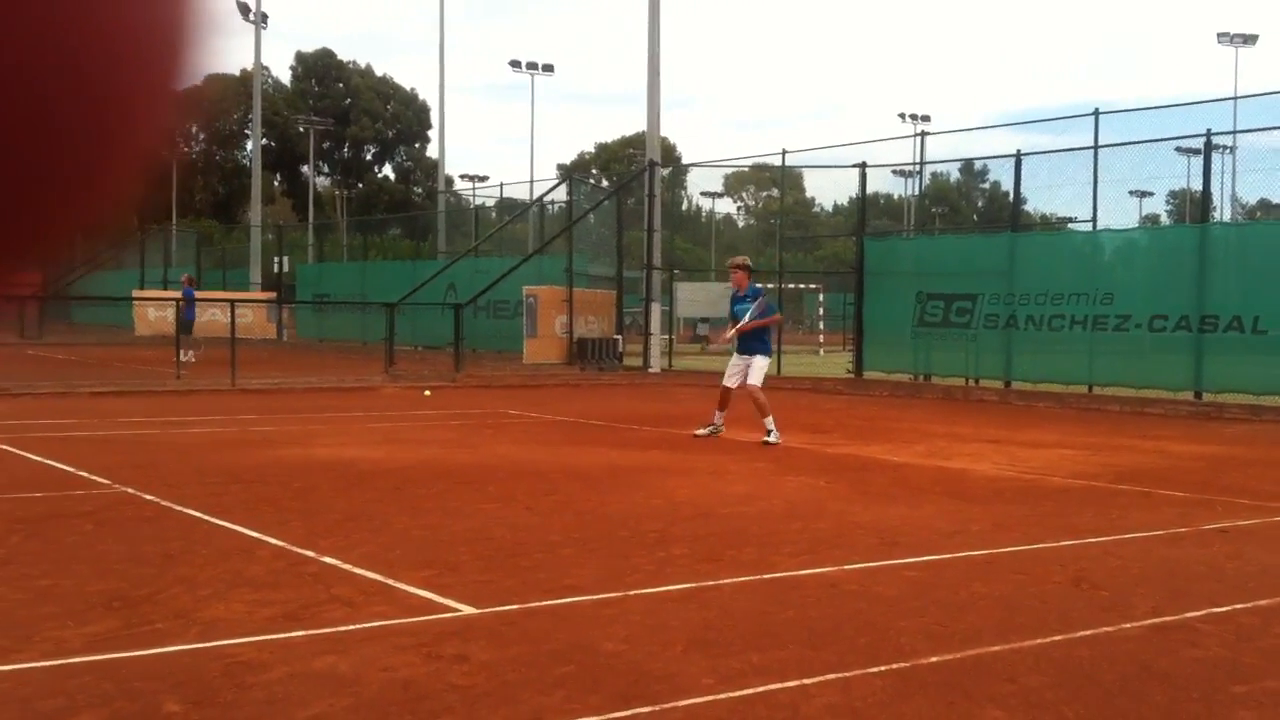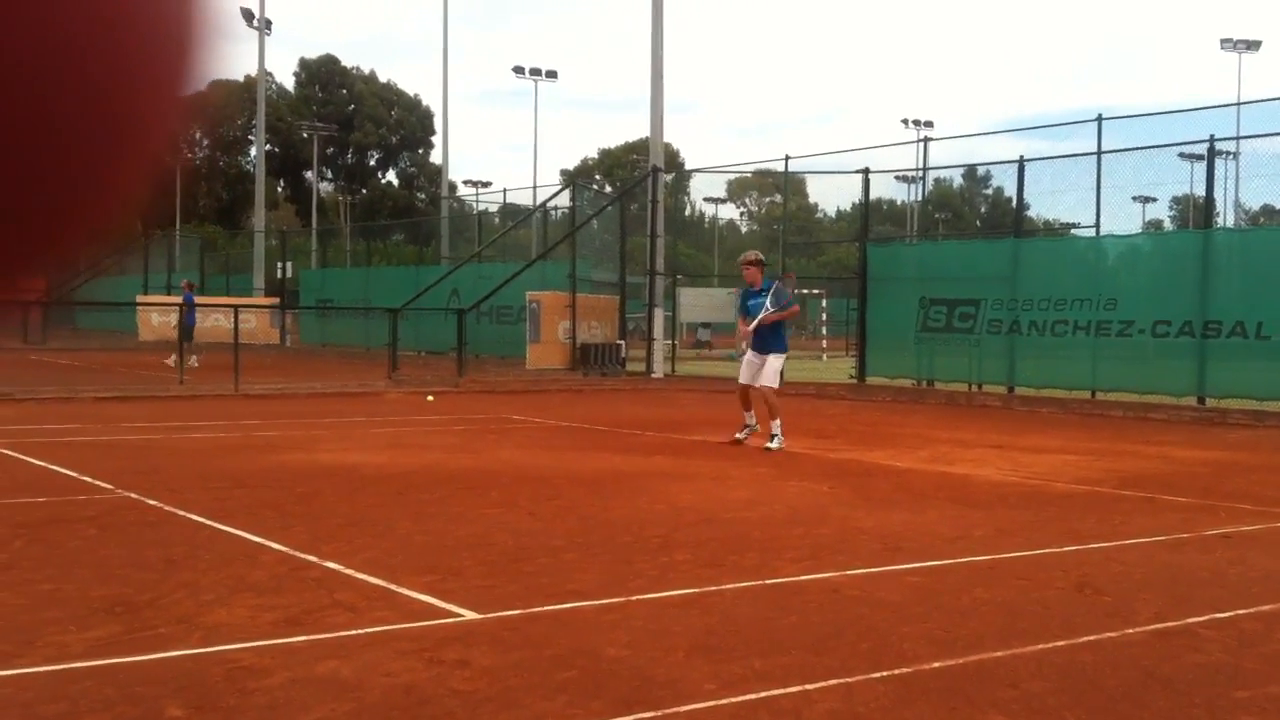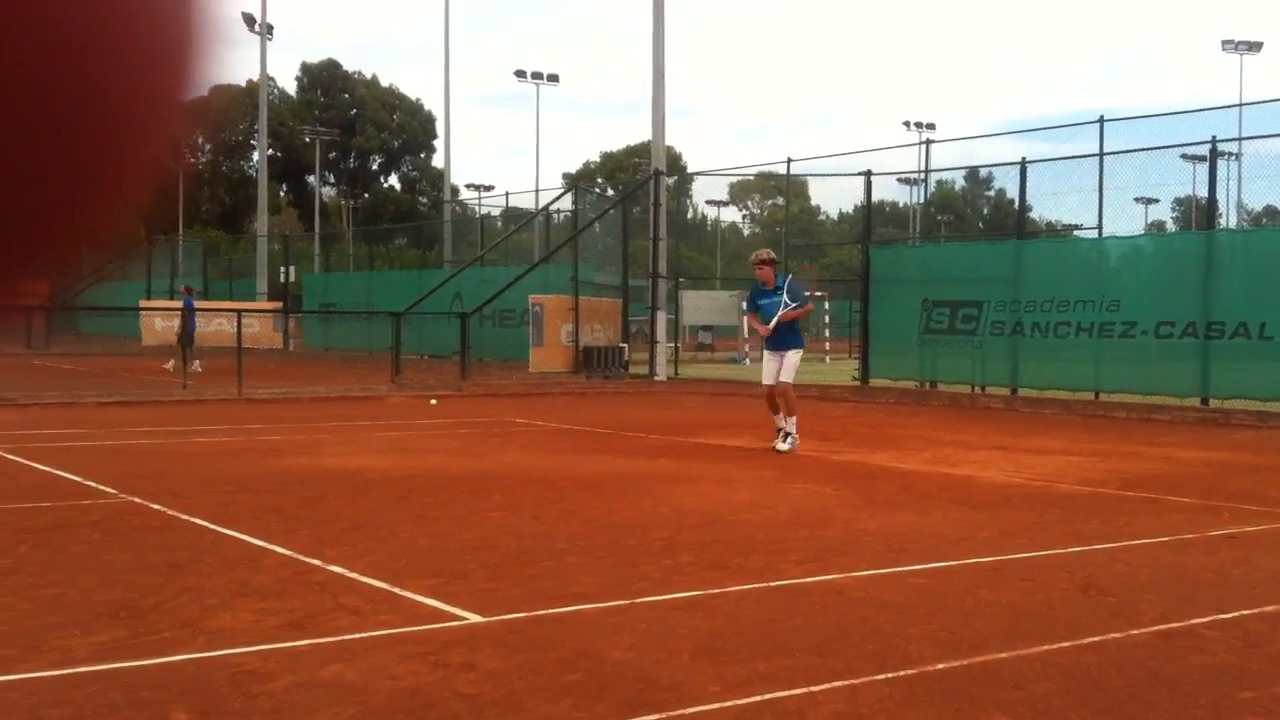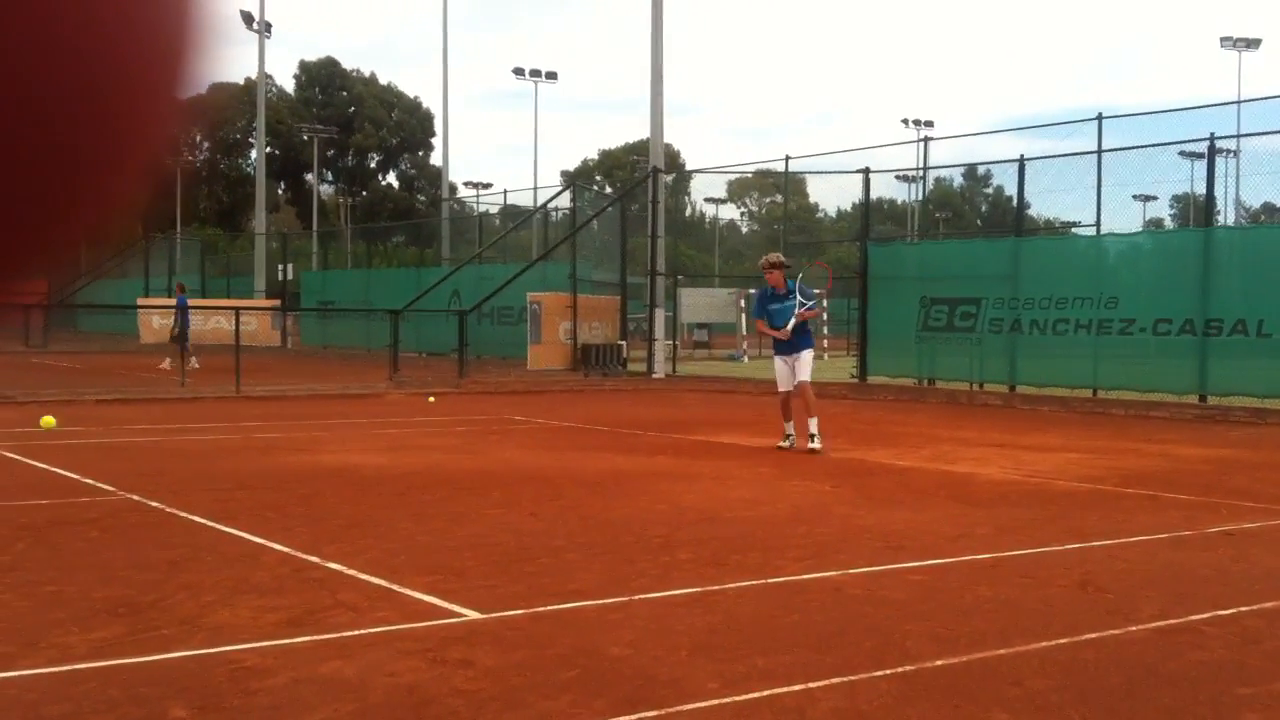
dt=0.1s
person 1, frame 1
left shoulder: (758, 294)
right shoulder: (734, 297)
left elbow: (778, 317)
left wrist: (753, 324)
right wrist: (728, 333)
left hip: (759, 353)
right hip: (741, 352)
left knee: (752, 389)
right knee: (725, 389)
left ankle: (772, 430)
right ankle: (717, 424)
person 1, frame 2
left shoulder: (774, 288)
right shoulder: (746, 293)
left elbow: (796, 308)
right elbow: (743, 318)
left wrist: (775, 317)
right wrist: (742, 328)
left hip: (776, 349)
right hip: (755, 349)
left knee: (766, 391)
right knee: (743, 388)
left ankle: (777, 434)
right ankle: (750, 424)
person 1, frame 3
right shoulder: (756, 291)
left elbow: (810, 307)
right elbow: (751, 317)
left wrist: (792, 314)
right wrist: (760, 328)
left hip: (791, 346)
right hip: (771, 348)
left knee: (784, 388)
right knee: (768, 391)
left ankle: (792, 434)
right ankle: (781, 429)
person 1, frame 4
left shoulder: (799, 289)
right shoulder: (763, 296)
left elbow: (817, 311)
right elbow: (759, 325)
left wrist: (805, 316)
right wrist: (776, 334)
left hip: (803, 347)
right hip: (782, 352)
left knee: (804, 386)
right knee: (785, 395)
left ankle: (813, 434)
right ankle: (790, 435)
